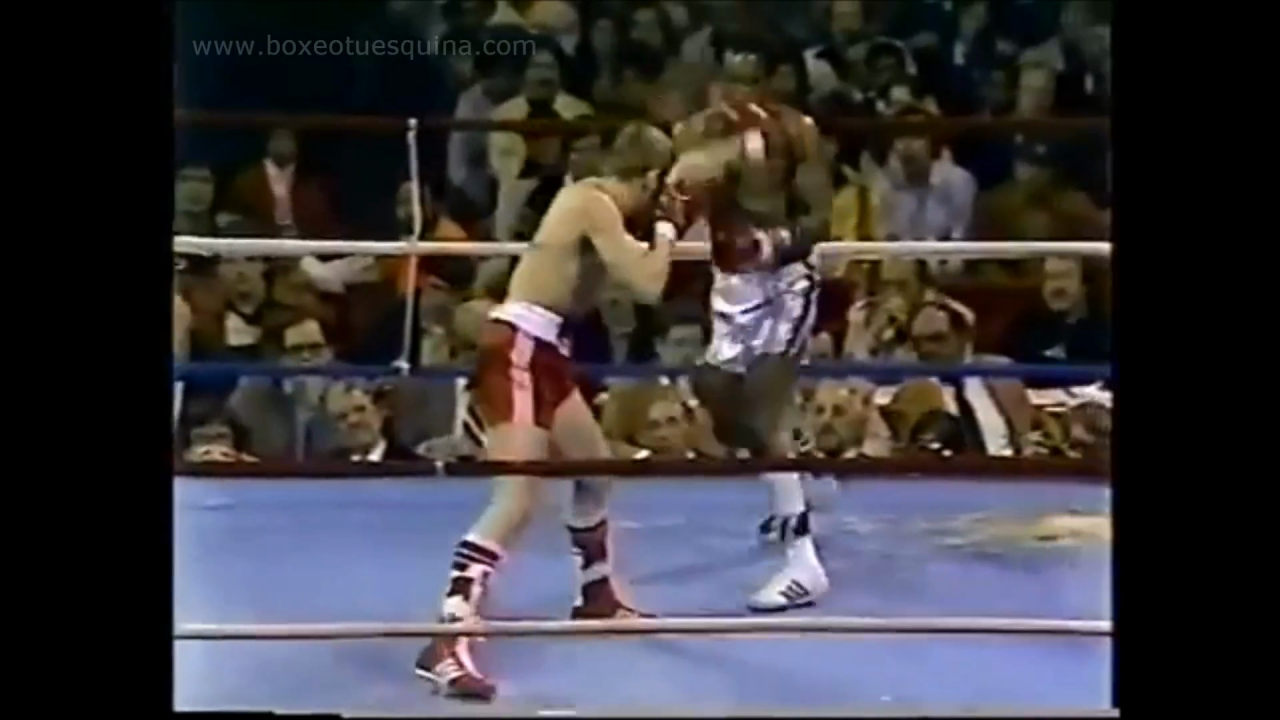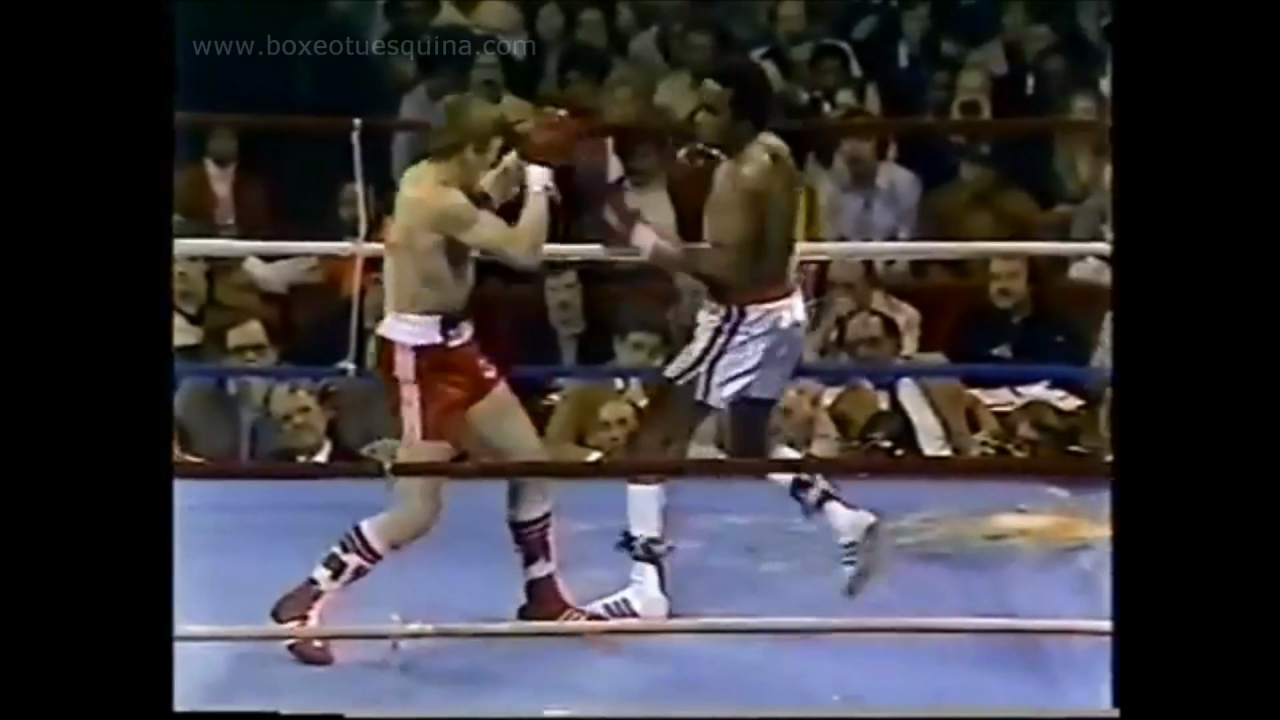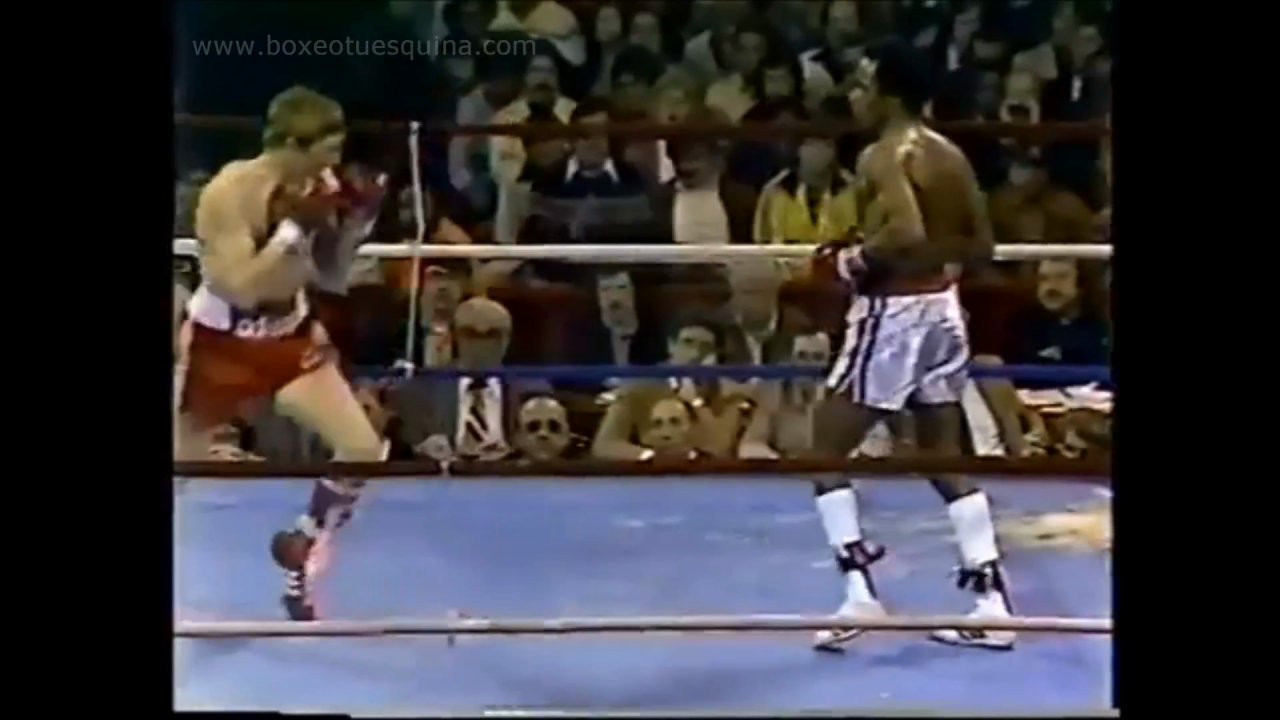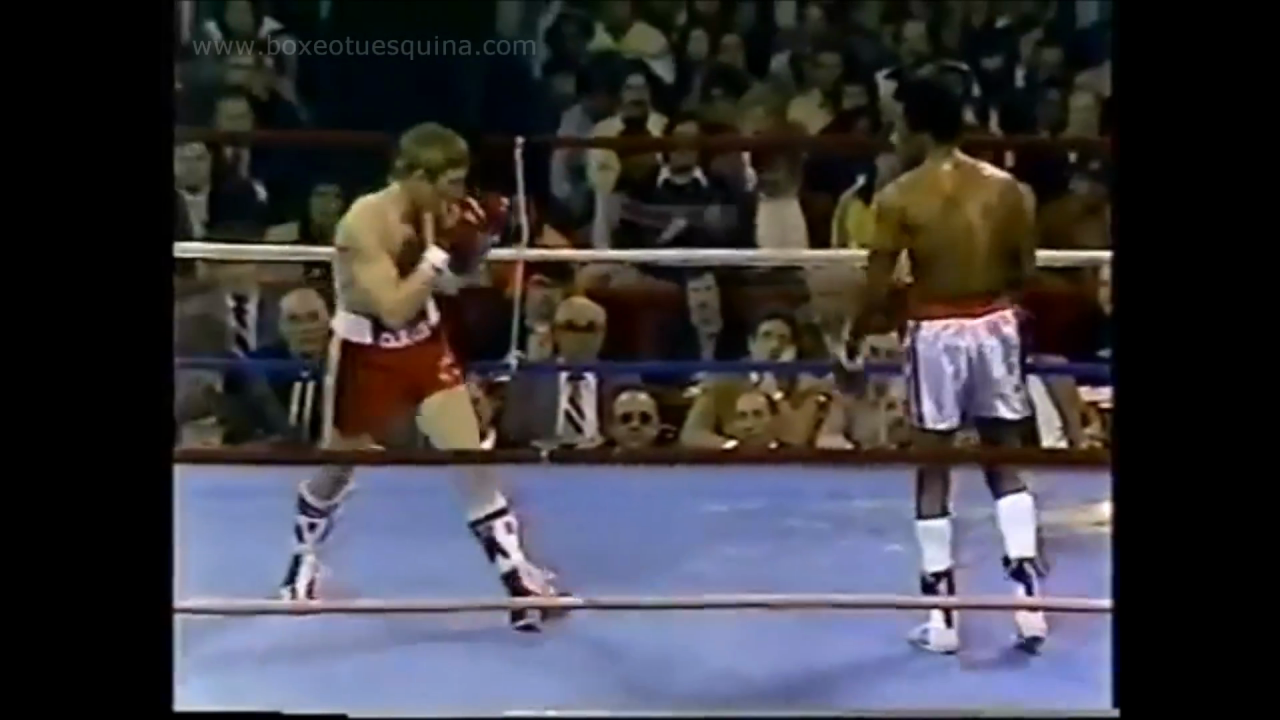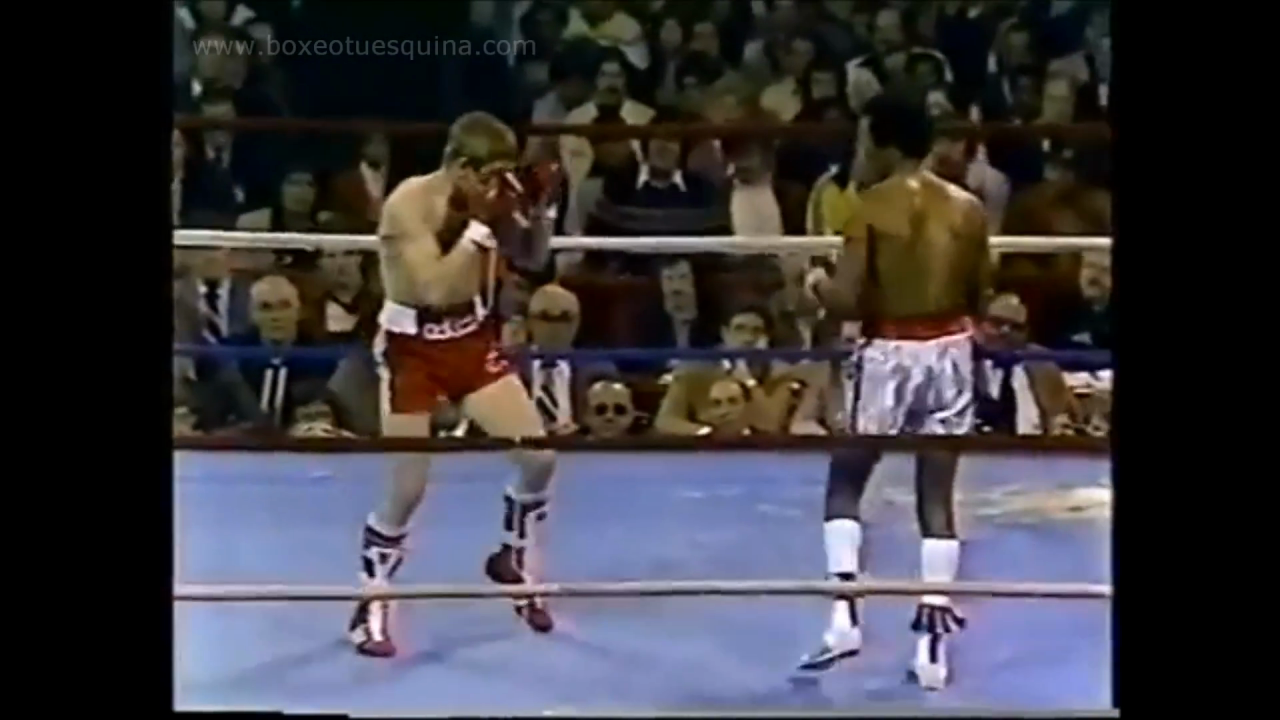
dt=0.5s
person 1, frame 1
left shoulder: (795, 130)
right shoulder: (701, 128)
left elbow: (817, 219)
right elbow: (672, 202)
left wrist: (765, 244)
left hip: (787, 283)
right hip: (732, 286)
left knee: (762, 420)
right knee: (725, 417)
left ankle: (804, 568)
right ankle: (792, 497)
person 1, frame 2
left shoulder: (738, 178)
right shoulder: (772, 150)
left elbow: (720, 267)
left wrist: (645, 239)
left hip: (745, 320)
right hip: (781, 310)
left knee: (650, 442)
right knee: (751, 445)
left ankle: (647, 589)
right ankle: (841, 516)
person 1, frame 3
left shoulder: (882, 157)
right shoulder: (950, 155)
left elbow: (907, 235)
right elbow: (980, 245)
left wrist: (850, 260)
left hip: (891, 313)
right hip: (941, 307)
left knee: (829, 449)
right knee: (948, 461)
left ankle: (860, 588)
right ankle: (992, 604)
person 1, frame 4
left shoulder: (900, 197)
right shoulder: (1004, 186)
left elbow: (876, 287)
right elbow: (1025, 270)
left wrist: (854, 347)
left hip: (936, 334)
right hip: (995, 328)
left knee: (933, 474)
right knee: (1006, 469)
left ankle: (942, 614)
right ankle: (1026, 595)
person 1, frame 5
left shoulder: (869, 207)
right shoulder: (969, 209)
left elbow: (848, 300)
right elbow: (979, 300)
left wrist: (818, 280)
left hip: (890, 354)
right hip: (950, 352)
left knee: (844, 484)
right knee: (936, 501)
left ankle: (845, 617)
right ankle: (933, 641)
person 2, frame 1
left shoulder: (588, 193)
right shoulder: (597, 208)
right elbow: (648, 287)
right wrist: (669, 228)
left hip: (545, 350)
right hip: (520, 349)
left knee: (597, 469)
right knee: (518, 501)
left ankle: (597, 596)
right ankle: (448, 641)
person 2, frame 2
left shoulder: (429, 176)
right shoulder: (437, 203)
left elbow: (486, 192)
right elbow: (525, 254)
left wrist: (516, 167)
right wrist: (539, 178)
left hip: (453, 343)
right hip: (419, 355)
left knee: (530, 463)
right knee: (416, 513)
left ankle: (545, 599)
right ankle: (304, 602)
person 2, frame 3
left shoulder: (317, 187)
right shoulder: (228, 193)
left elbow: (330, 269)
right elbow: (243, 289)
left wrist: (351, 218)
right wrist: (294, 226)
left hip: (290, 334)
right hip: (221, 339)
left knee: (365, 452)
right knee: (179, 469)
left ankle: (303, 542)
person 2, frame 4
left shoulder: (432, 210)
right shoulder: (366, 223)
left elbow: (460, 270)
right elbow: (392, 310)
left wrist: (473, 238)
right wrist: (439, 251)
left hip: (423, 342)
right hip: (366, 352)
left knee: (475, 470)
right knee: (334, 477)
left ankle: (524, 588)
right ankle: (305, 561)
person 2, frame 5
left shoulder: (487, 198)
right shoulder: (409, 205)
left elbow: (531, 261)
right elbow: (436, 290)
left wrist: (535, 207)
right wrist: (483, 226)
left hip: (472, 337)
right hip: (410, 346)
left knee: (540, 458)
right knee: (408, 490)
left ankle: (511, 556)
right ankle: (370, 607)
